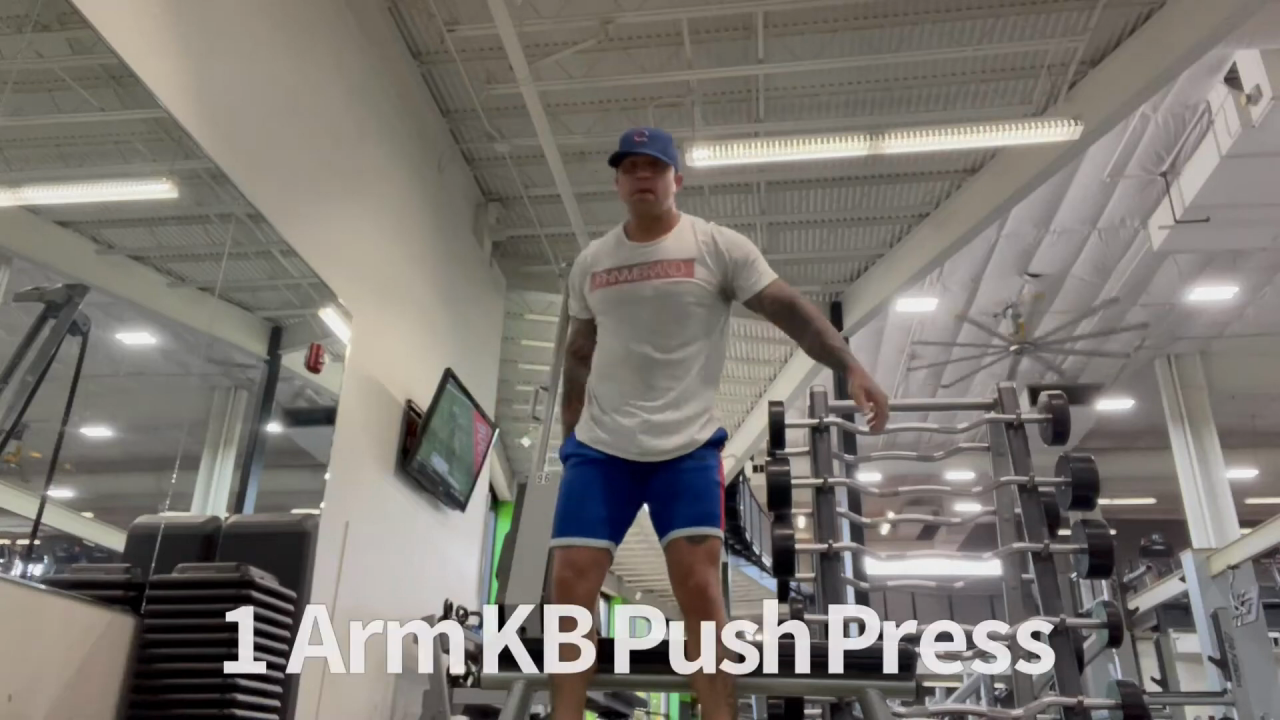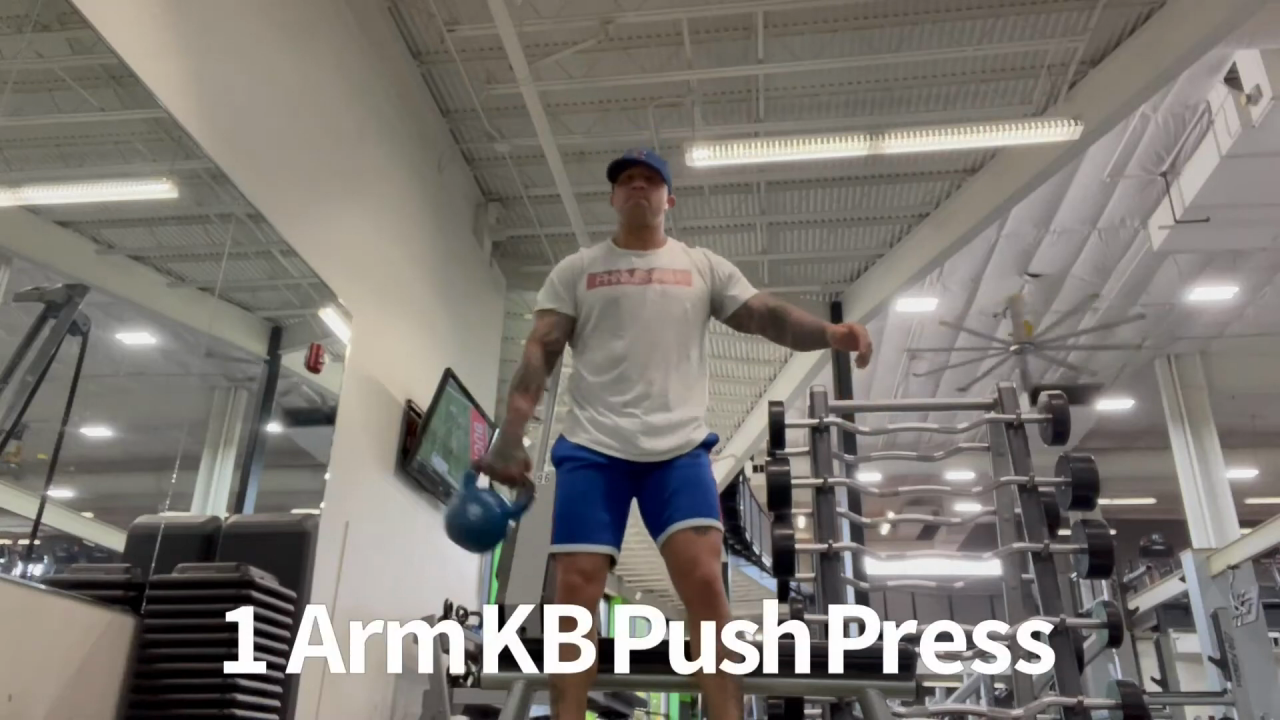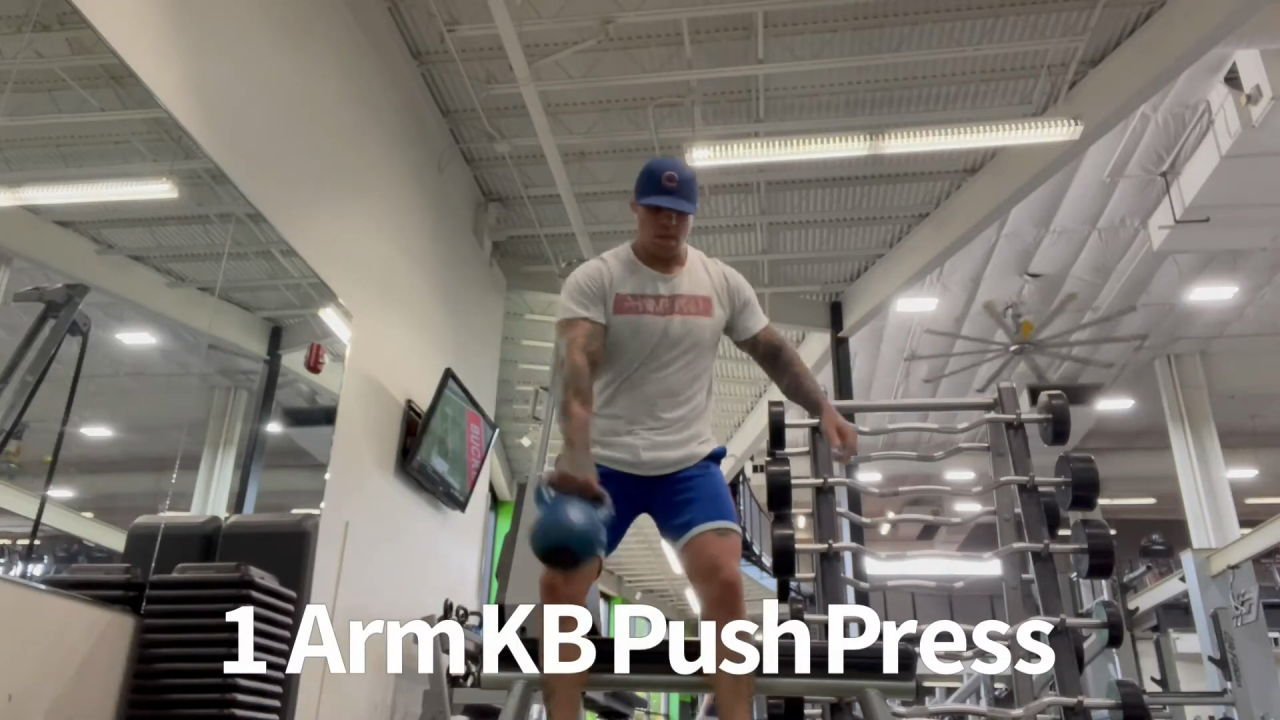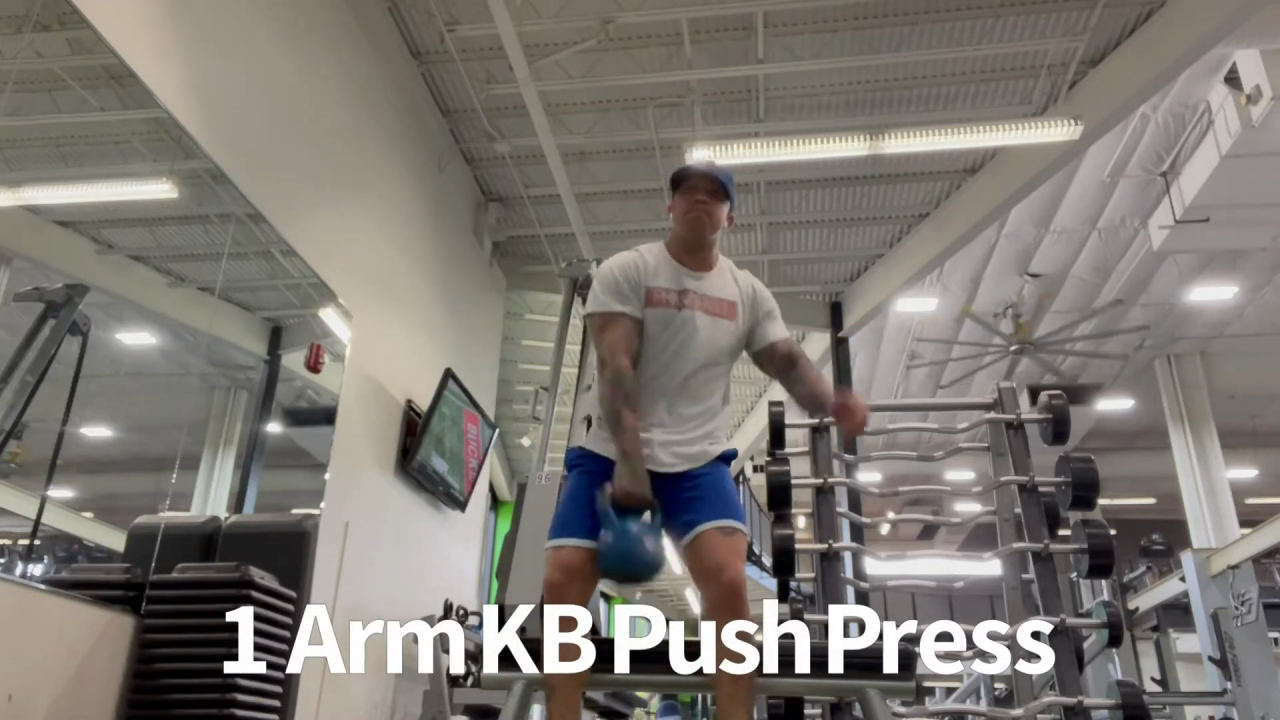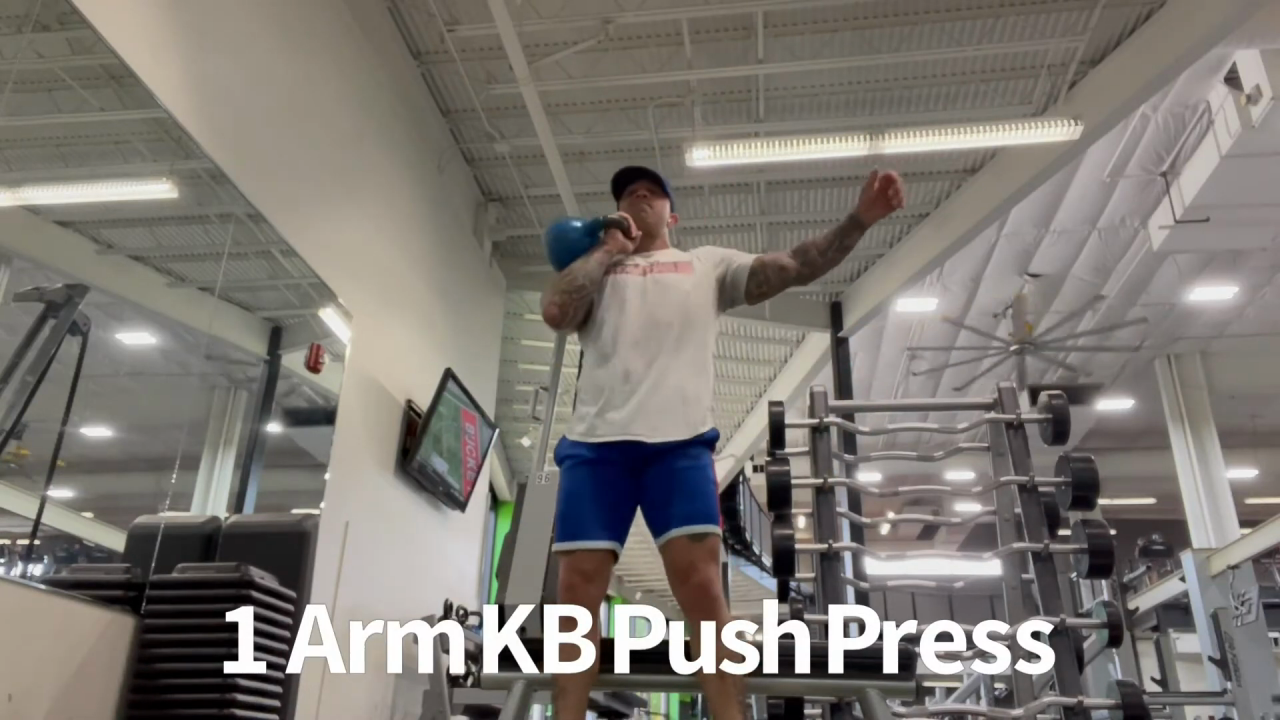
dt=0.7s
person 1, frame 1
left shoulder: (720, 247)
right shoulder: (591, 262)
left elbow: (790, 310)
left wrist: (854, 368)
right wrist: (568, 442)
left hip: (687, 447)
right hip: (598, 448)
left knee: (699, 589)
right knee: (570, 587)
person 1, frame 2
left shoulder: (705, 267)
right shoulder: (576, 269)
left elbow: (769, 316)
right elbow: (539, 352)
left wrist: (829, 332)
right wrist: (510, 439)
left hip: (679, 449)
right hip: (592, 449)
left knee: (704, 583)
right knee: (575, 590)
person 1, frame 3
left shoulder: (723, 282)
right shoulder: (594, 279)
left elbow: (772, 350)
right elbow: (576, 362)
left wrist: (823, 409)
right wrist: (572, 451)
left hip: (688, 461)
right hip: (604, 461)
left knee: (724, 583)
right knee: (559, 586)
person 1, frame 4
left shoulder: (746, 291)
right shoulder: (624, 271)
left elbow: (788, 363)
right elbow: (615, 368)
left wrist: (832, 402)
right wrist: (629, 463)
left hip: (699, 460)
right hip: (606, 455)
left knee: (728, 583)
right knee: (561, 587)
person 1, frame 5
left shoulder: (707, 263)
right shoulder: (595, 266)
left elbow: (795, 267)
right elbow: (554, 313)
left wrist: (861, 217)
right wrist: (608, 250)
left hip: (679, 440)
right hip: (595, 441)
left knee: (702, 587)
right knee: (577, 590)
